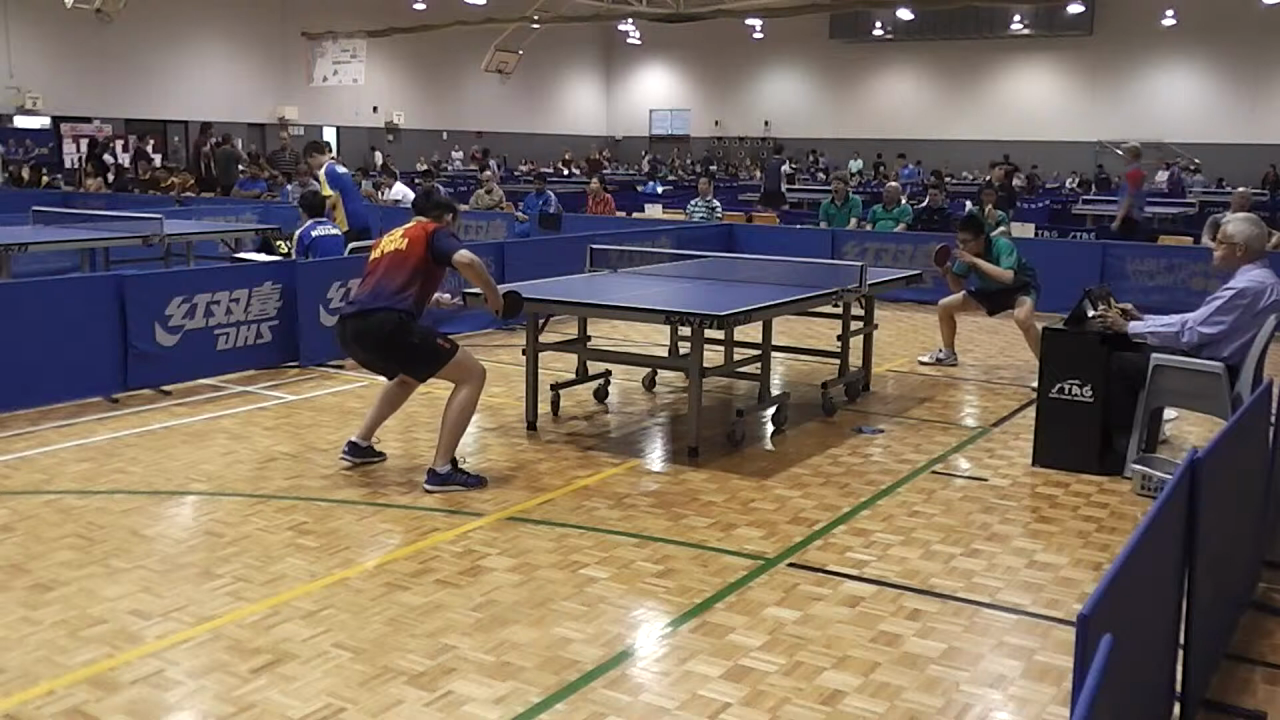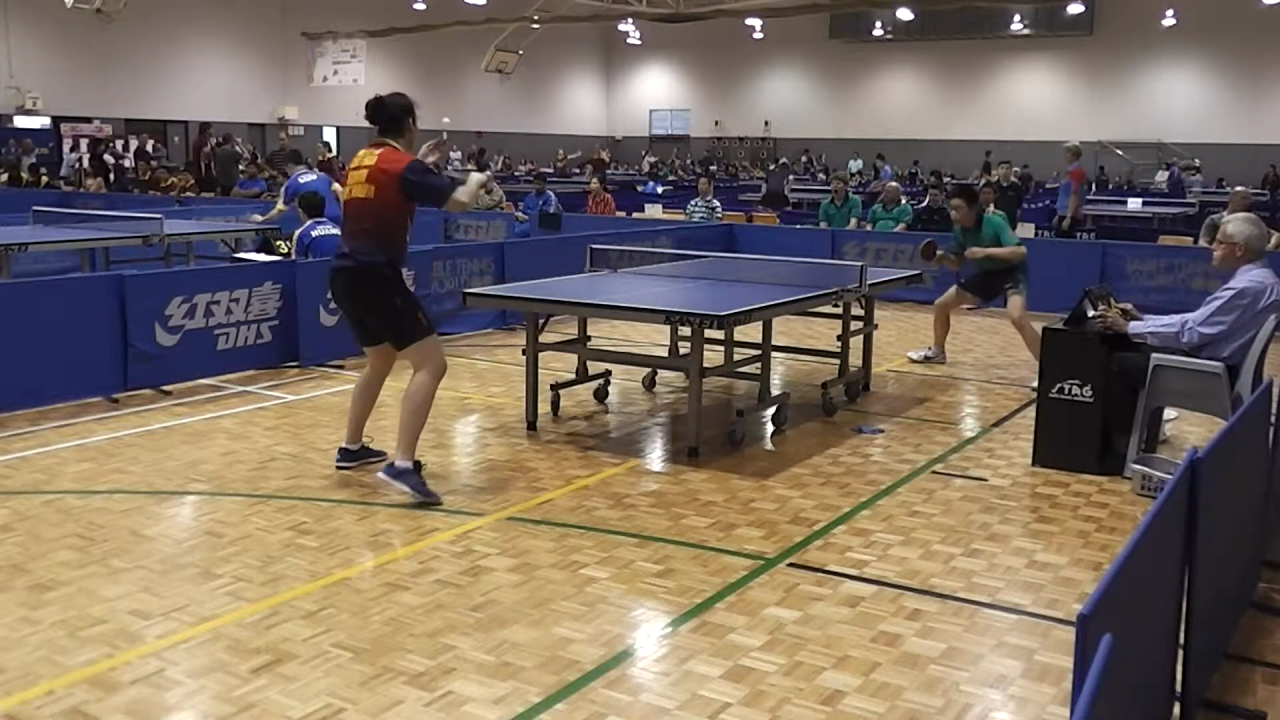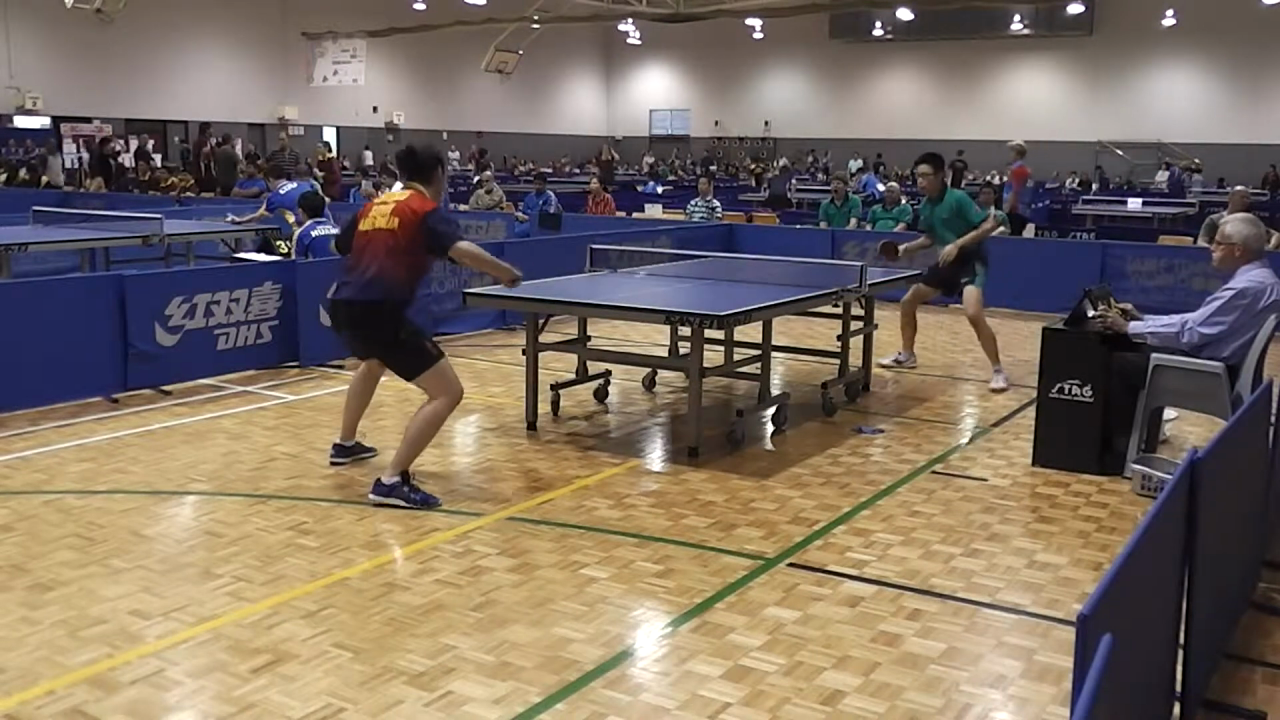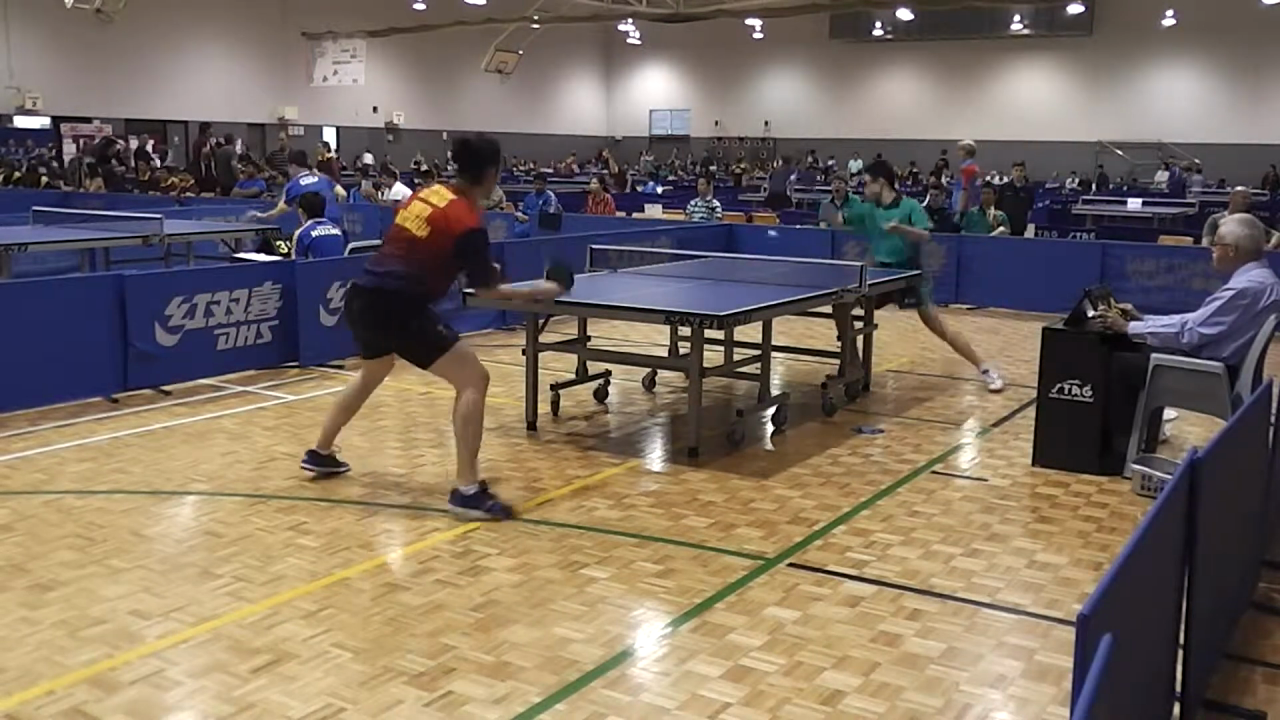
dt=0.7s
person 1, frame 1
left shoulder: (390, 237)
right shoulder: (434, 233)
right elbow: (466, 260)
left wrist: (425, 299)
right wrist: (493, 294)
left hip: (351, 328)
right hip: (385, 327)
left knee: (410, 376)
right knee: (472, 374)
left ankle: (359, 443)
right ankle: (441, 470)
person 1, frame 2
left shoulder: (360, 162)
right shoulder: (403, 165)
right elbow: (457, 201)
right wrist: (476, 179)
left hip: (347, 276)
right hip: (376, 278)
left knee: (380, 361)
right knee: (430, 365)
left ankle: (351, 447)
right ankle: (402, 464)
person 1, frame 3
left shoulder: (375, 204)
right shoulder: (426, 210)
left elbow: (342, 247)
right elbow: (463, 251)
right wrist: (508, 272)
left hip: (344, 307)
right hip: (379, 311)
left knee: (372, 365)
right knee: (447, 392)
left ankle: (345, 444)
right ankle: (391, 481)
person 1, frame 4
left shoulder: (424, 194)
right shoulder: (468, 224)
right elbow: (490, 292)
right wrist: (540, 291)
left hip: (364, 296)
right hip: (397, 305)
left knee: (372, 373)
right knee: (474, 379)
left ankle: (320, 452)
right ankle: (467, 489)
person 2, frame 1
left shoulder: (1249, 287)
right shoulder: (1257, 279)
left elbow: (1190, 331)
right elbow: (1197, 320)
left wrist: (1128, 327)
right wrist: (1142, 318)
right hip: (1213, 363)
left knee: (1119, 363)
right knee: (1136, 352)
left ankle: (1123, 446)
person 2, frame 2
left shoulder: (1249, 286)
right shoulder: (1258, 278)
left elbow: (1190, 331)
right elbow: (1197, 320)
left wrist: (1129, 327)
right wrist: (1142, 318)
right hip: (1214, 362)
left knee: (1119, 363)
right knee: (1137, 352)
left ankle: (1123, 447)
right ankle: (1141, 439)
person 2, frame 3
left shoulder: (1248, 287)
right shoulder: (1258, 278)
left elbow: (1189, 331)
right elbow: (1197, 320)
left wrist: (1128, 327)
right wrist: (1142, 318)
right hip: (1216, 364)
left knee: (1120, 363)
right knee: (1139, 352)
left ankle: (1123, 448)
right ankle: (1141, 441)
person 2, frame 4
left shoulder: (1247, 287)
right shoulder: (1259, 278)
left elbow: (1189, 332)
right elbow: (1197, 320)
left wrist: (1128, 327)
right wrist: (1143, 318)
right hip: (1217, 365)
left knee: (1120, 364)
right knee: (1141, 352)
left ankle: (1123, 447)
right ankle: (1141, 440)
person 3, frame 1
left shoulder: (1002, 246)
right shoulder: (966, 252)
left elbow: (1008, 277)
right elbow: (958, 288)
left wrist: (975, 261)
right wrist: (948, 272)
left hip: (1021, 287)
right hip: (991, 290)
left knee: (1022, 318)
right knee: (944, 307)
right ankle: (948, 354)
person 3, frame 2
left shoulder: (994, 223)
right shoulder: (960, 229)
left elbow: (1021, 252)
right elbow: (958, 264)
left wrist: (986, 251)
right wrist: (943, 257)
left hip: (1010, 273)
right hip: (984, 274)
left knee: (1017, 317)
right knee: (940, 306)
right ankle: (936, 352)
person 3, frame 3
left shoulder: (958, 198)
right shoulder: (925, 205)
left elbow: (989, 225)
left wrist: (957, 245)
right wrist: (906, 246)
left hip: (970, 260)
right hip: (945, 263)
left knee: (973, 314)
right knee: (908, 303)
left ankle: (998, 370)
right ankle: (907, 355)
person 3, frame 4
left shoulder: (909, 206)
right shoulder: (868, 208)
left elbow: (925, 236)
right elbow: (842, 220)
left wrist: (902, 230)
left hip: (909, 272)
left knee: (938, 328)
left ankle: (985, 369)
